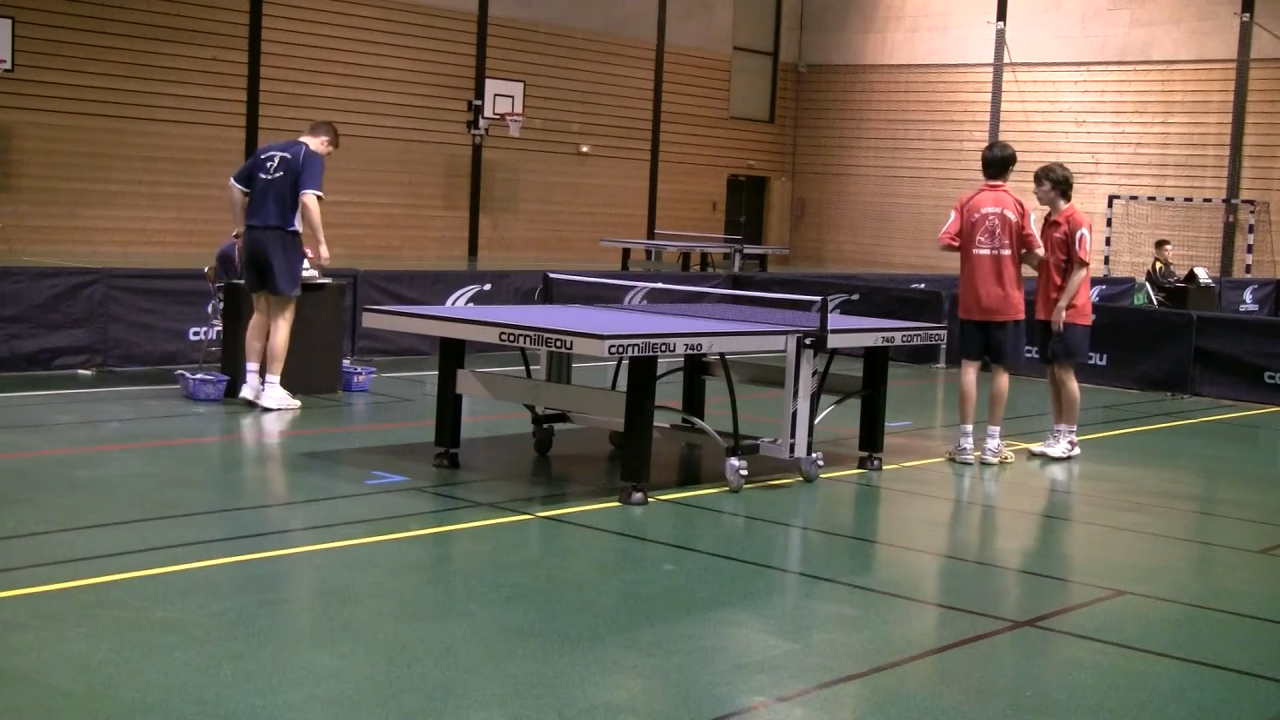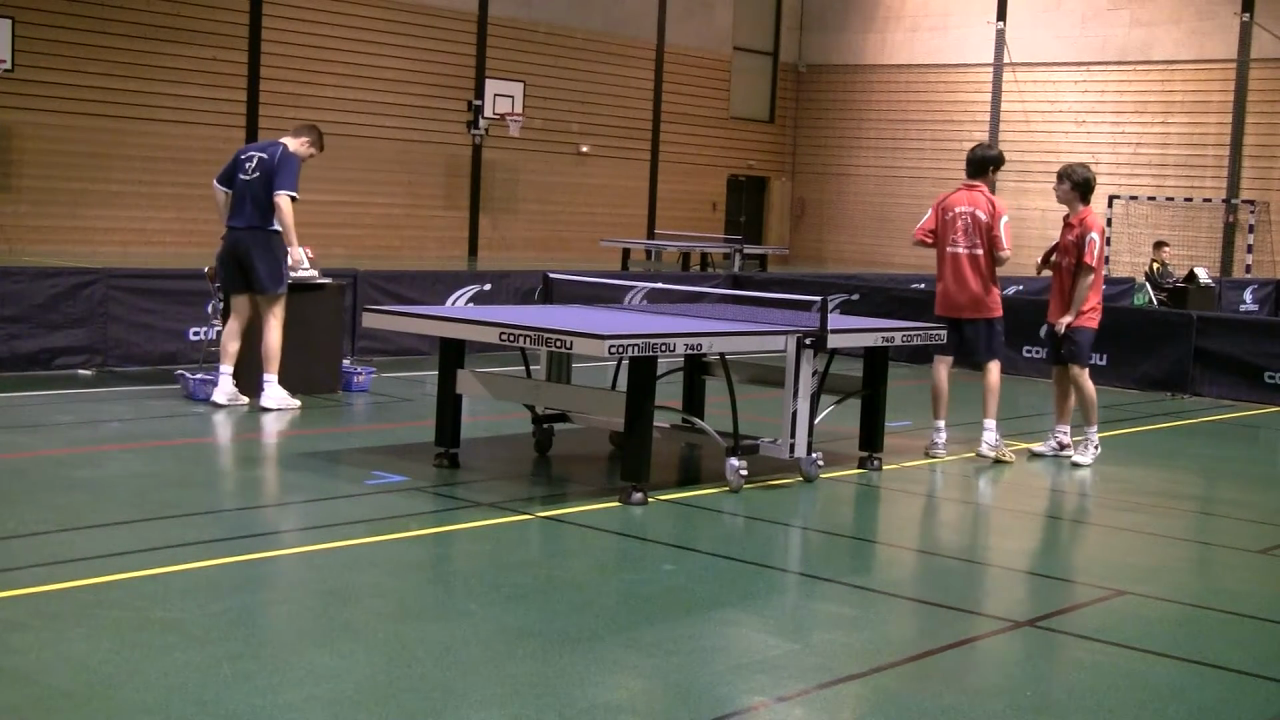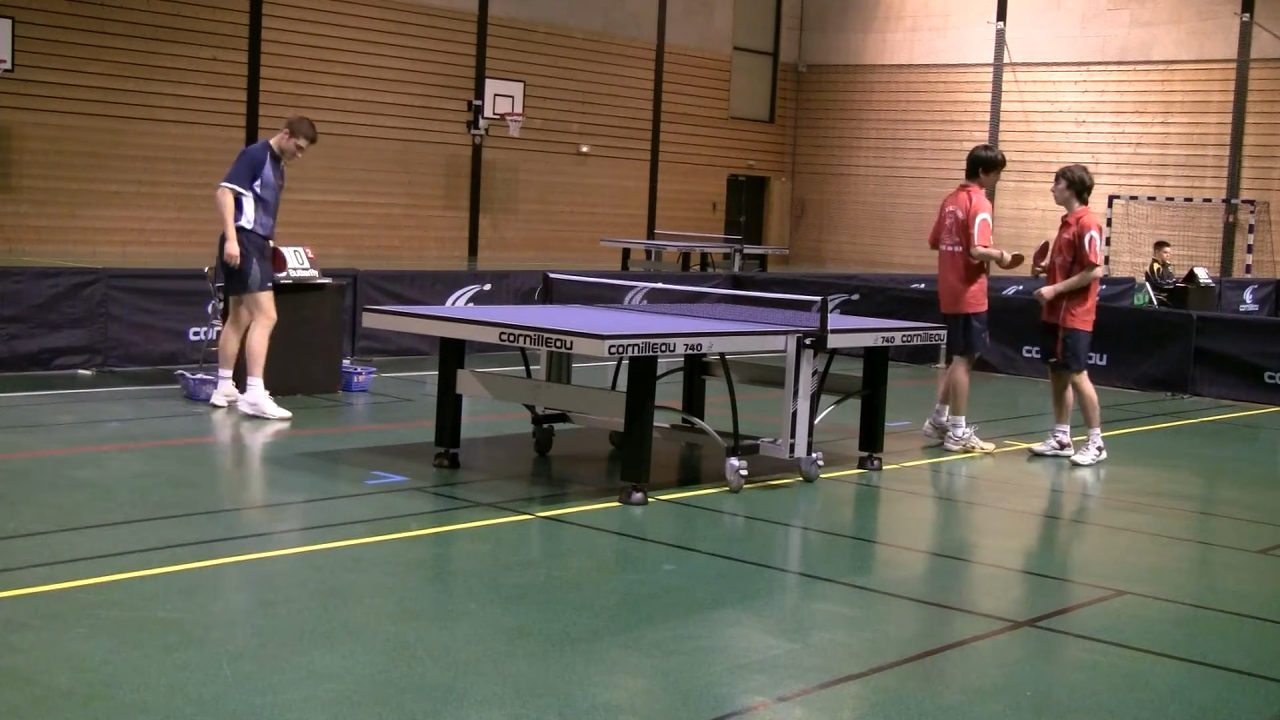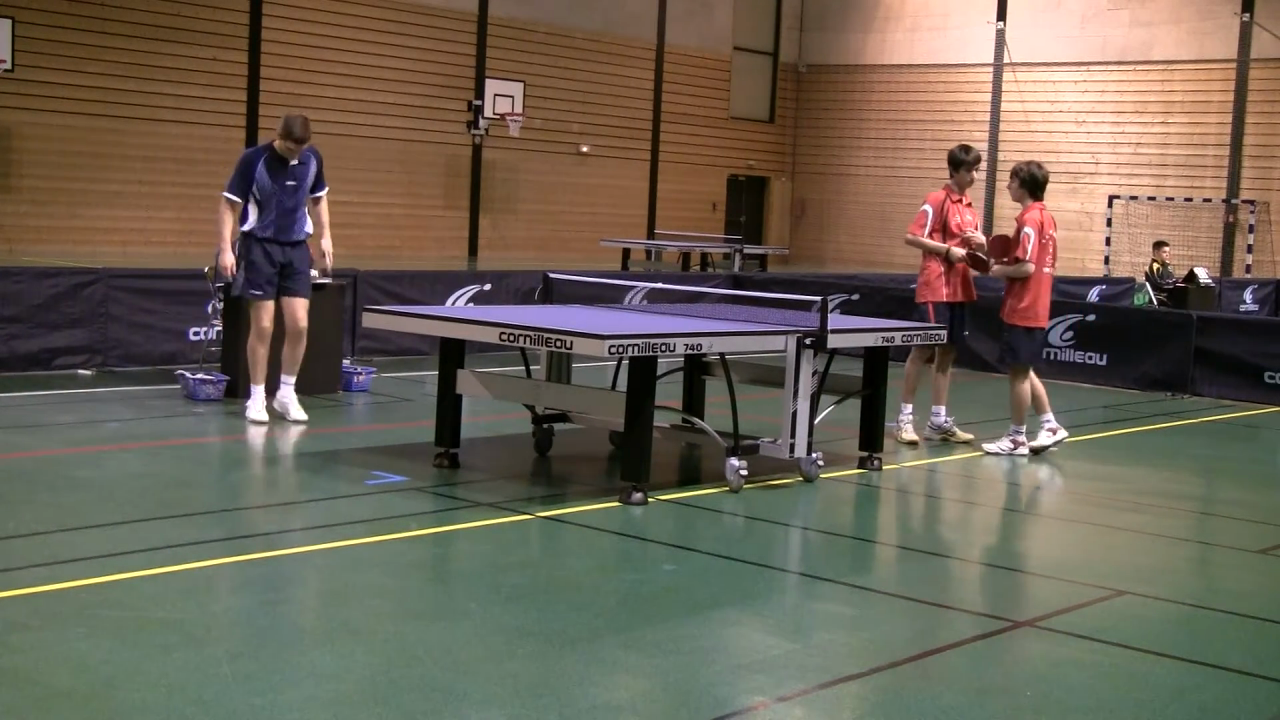
dt=1s
person 1, frame 1
left shoulder: (966, 203)
right shoulder: (1018, 206)
left elbow: (946, 242)
right elbow: (1036, 252)
left hip: (972, 301)
right hip: (1006, 303)
left knee: (969, 367)
right knee: (1001, 370)
left ankle: (965, 442)
right ankle: (992, 444)
person 1, frame 2
left shoulder: (945, 201)
right shoulder: (994, 206)
left elbow: (920, 238)
right elbow: (1003, 254)
right wrist: (989, 259)
left hip: (948, 299)
right hip: (983, 300)
left knee: (942, 362)
right knee: (991, 364)
left ankle: (938, 437)
right ankle: (990, 436)
person 1, frame 3
left shoulder: (950, 200)
right shoulder: (980, 204)
left elbow: (934, 242)
right elbow: (978, 251)
right wrist: (1001, 257)
left hip: (949, 292)
right hip: (970, 293)
left knee: (955, 356)
right knee: (963, 358)
left ankle: (938, 420)
right ankle: (958, 433)
person 1, frame 4
left shoulder: (970, 205)
right shoulder: (937, 200)
left elbow: (975, 243)
right elbow: (911, 237)
left wrist: (979, 241)
right wrist: (947, 250)
left hip: (959, 289)
right hip: (934, 287)
left knee: (947, 352)
right knee: (922, 350)
left ankle: (939, 421)
right ankle: (905, 417)
person 2, frame 1
left shoulder: (1077, 222)
right shoulder: (1048, 222)
left elbow: (1081, 269)
left wrist: (1062, 306)
left hip: (1070, 312)
right hip: (1047, 310)
left knee: (1064, 372)
right knee: (1053, 373)
left ankle: (1070, 438)
right ankle: (1057, 435)
person 2, frame 2
left shoulder: (1091, 225)
right shoulder: (1068, 222)
left elbow: (1088, 274)
left wrist: (1072, 313)
right wrist: (1048, 264)
left hip: (1080, 315)
right hip: (1058, 313)
left knee: (1077, 373)
right knee: (1060, 375)
left ankle: (1091, 440)
right ankle: (1061, 438)
person 2, frame 3
left shoulder: (1087, 224)
right shoulder: (1067, 223)
left elbow: (1093, 271)
left wrist: (1054, 289)
right wrist: (1046, 268)
left hip: (1075, 316)
right hip: (1054, 314)
left knee: (1076, 376)
right knee: (1057, 376)
left ankle: (1095, 442)
right ankle: (1061, 439)
person 2, frame 4
left shoulder: (1028, 220)
right shoulder: (1045, 218)
left elbow: (1026, 268)
left wrist: (1000, 270)
right wrist: (1007, 263)
left hip: (1021, 310)
right hip: (1035, 309)
left knee: (1018, 372)
right knee: (1025, 371)
left ankle: (1017, 438)
right ankle: (1050, 426)
person 3, frame 1
left shoulder: (264, 151)
right shoulder: (310, 157)
left elbow: (235, 187)
right elbow: (308, 201)
left wrist: (240, 228)
right wrist: (321, 242)
left hip: (253, 238)
right hip: (282, 240)
left knee: (261, 313)
right knee: (282, 317)
left ankle: (252, 384)
right ankle: (272, 390)
person 3, frame 2
left shoulder: (247, 151)
right shoulder: (288, 158)
left elbow: (219, 187)
right elbow: (281, 201)
right wrist: (293, 245)
left hip: (235, 239)
right hip: (263, 240)
left knee: (238, 317)
right knee: (273, 316)
left ankle: (224, 386)
right ankle: (271, 390)
person 3, frame 3
left shoulder: (277, 163)
right shoulder: (255, 154)
right elbow: (224, 192)
left wrist: (268, 240)
right wrist: (231, 239)
left hip: (254, 241)
right hip: (244, 241)
left knee: (239, 318)
right knee: (265, 317)
left ankle: (224, 387)
right ankle: (254, 394)
person 3, frame 4
left shoulder: (313, 158)
right shoulder: (254, 159)
left elbow: (318, 198)
right elbow: (230, 204)
left wrist: (324, 235)
right wrist: (225, 248)
left hip: (296, 248)
right hip: (259, 247)
left knee: (298, 324)
right knee: (262, 326)
left ankle: (286, 392)
right ankle: (257, 397)
